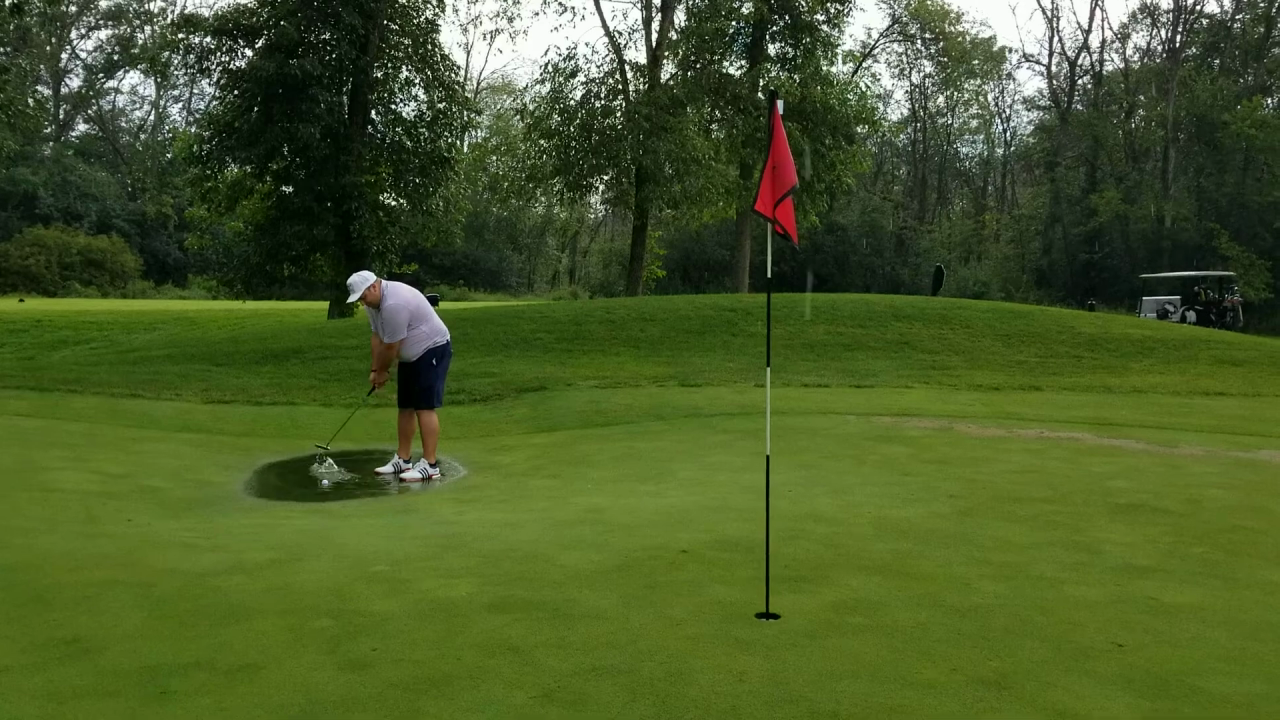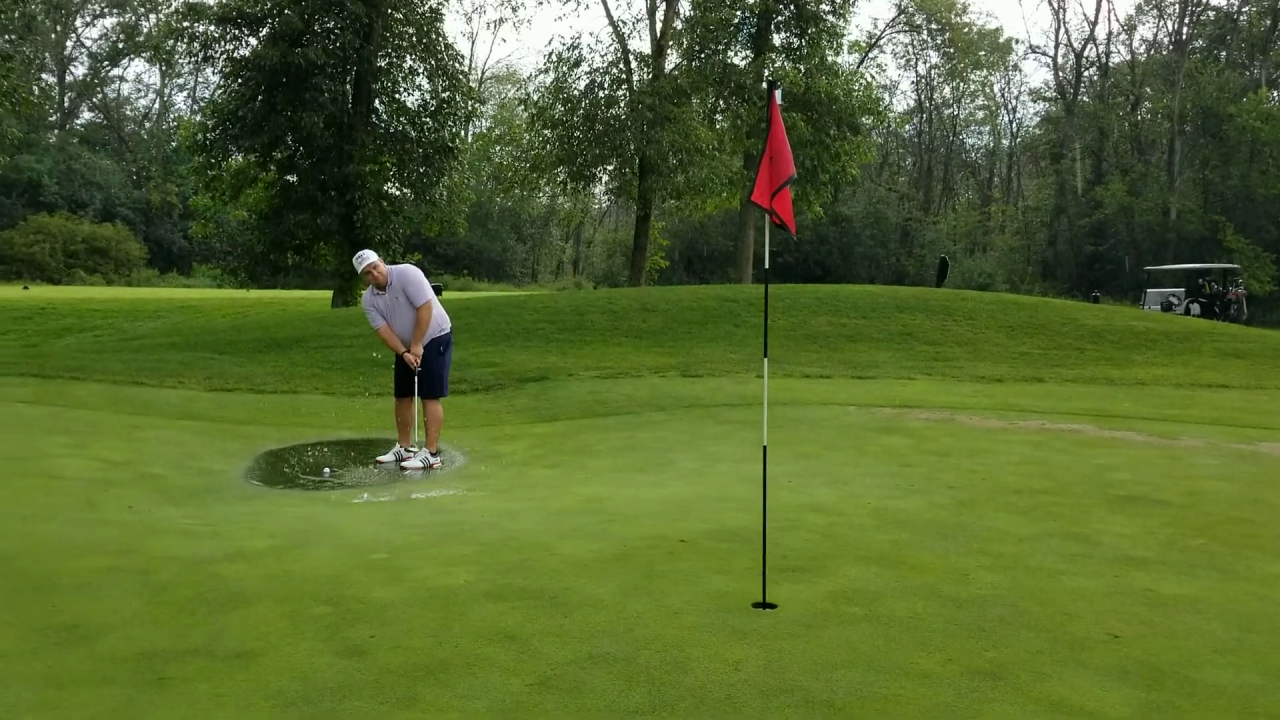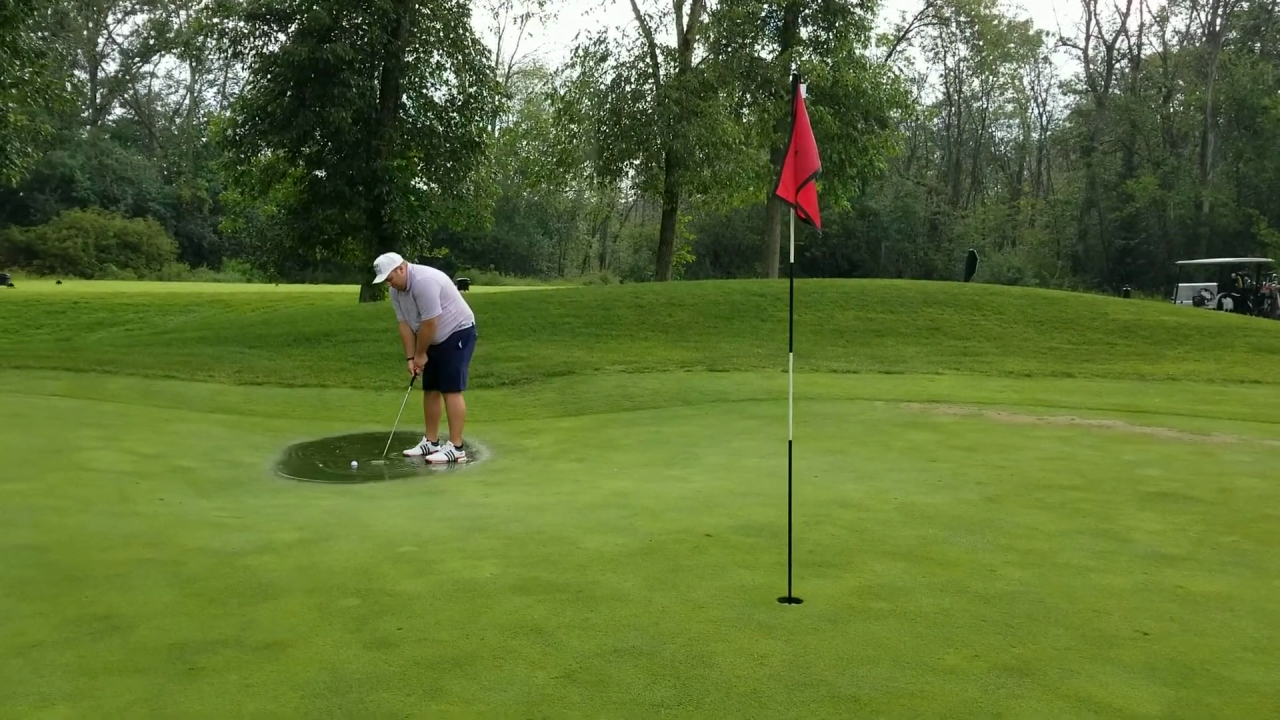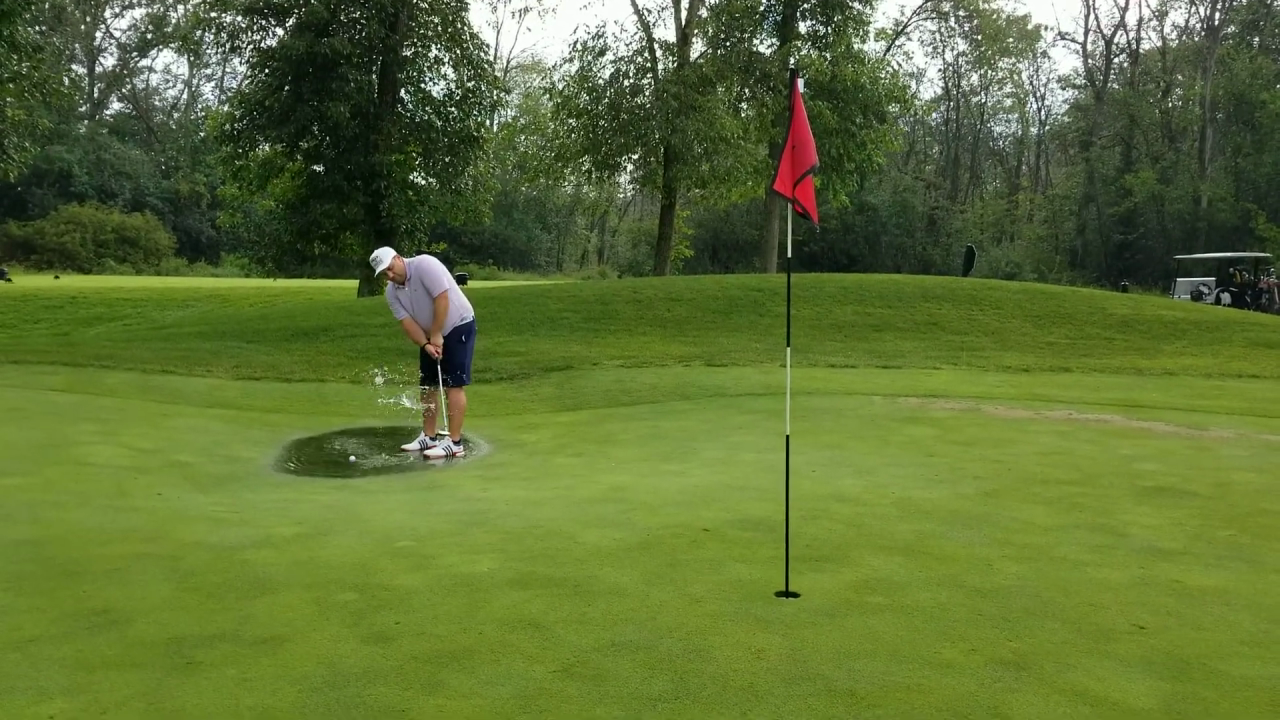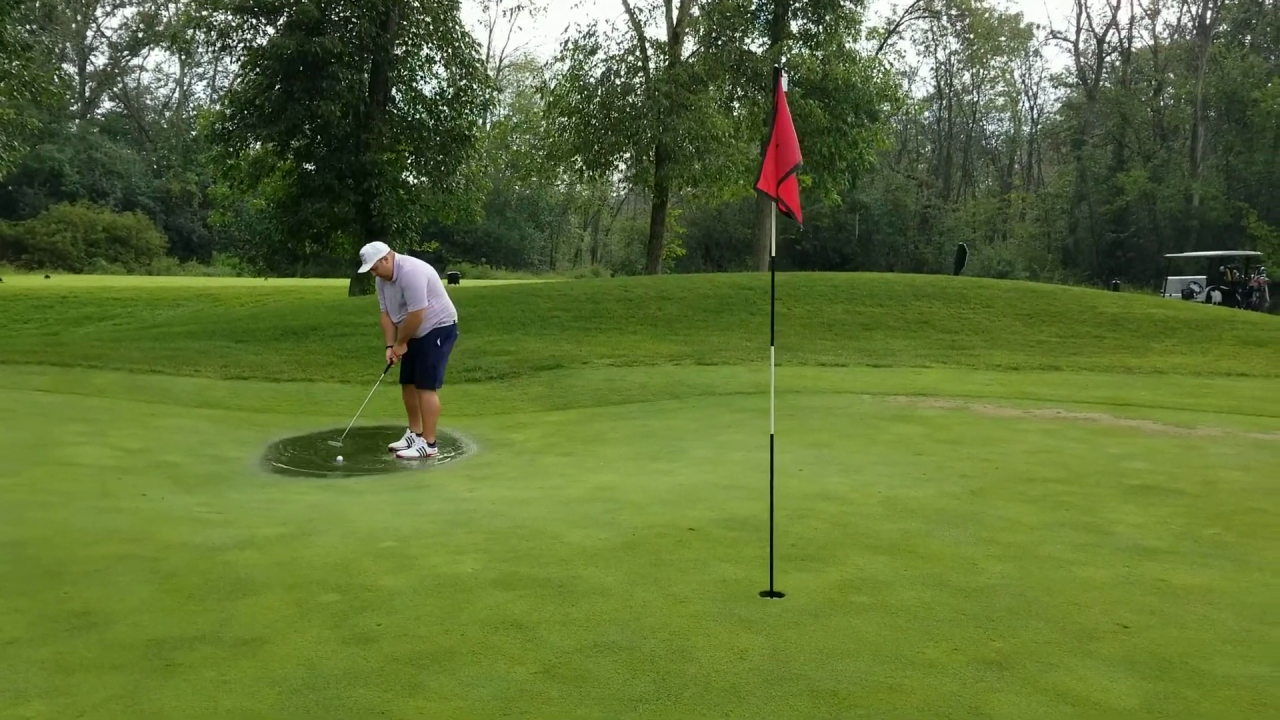
dt=1s
person 1, frame 1
left shoulder: (394, 304)
right shoulder: (374, 302)
left elbow: (390, 346)
right elbow: (377, 337)
left wrist: (382, 372)
right wrist: (374, 370)
left hip: (432, 351)
right hip: (410, 356)
left knee: (424, 407)
right knee: (406, 407)
left ankle: (430, 465)
right ankle: (403, 460)
person 1, frame 2
left shoulder: (407, 273)
right shoulder: (368, 299)
left elbow: (425, 308)
right elbow: (383, 330)
left wrist: (417, 345)
right wrist: (403, 353)
left hip: (434, 340)
right hip: (406, 348)
left knee: (430, 397)
right knee: (402, 397)
left ankle: (431, 453)
right ankle: (404, 448)
person 1, frame 3
left shoulder: (424, 281)
right shoulder: (396, 290)
left elbow: (429, 324)
right elbow: (404, 324)
left wrist: (420, 354)
right wrist: (410, 357)
left hip: (457, 334)
right hip: (435, 340)
left knee: (451, 390)
right knee: (431, 390)
left ankle: (456, 447)
right ankle: (431, 442)
person 1, frame 4
left shoulder: (424, 265)
right shoulder: (391, 292)
left elbow: (442, 297)
right elbow: (406, 321)
left wrist: (437, 335)
right wrist: (426, 344)
left hip: (458, 328)
right hip: (431, 337)
left knee: (453, 385)
right knee: (428, 386)
left ankle: (454, 442)
right ankle: (429, 437)
person 1, frame 5
left shoulder: (411, 272)
right shoulder: (382, 279)
left elbow: (416, 315)
right elbow: (386, 314)
left wrist: (400, 343)
right wrist: (390, 345)
left hip: (438, 330)
right hip: (415, 334)
left knee: (426, 387)
right knee: (408, 384)
left ankle: (428, 444)
right ankle: (415, 434)
